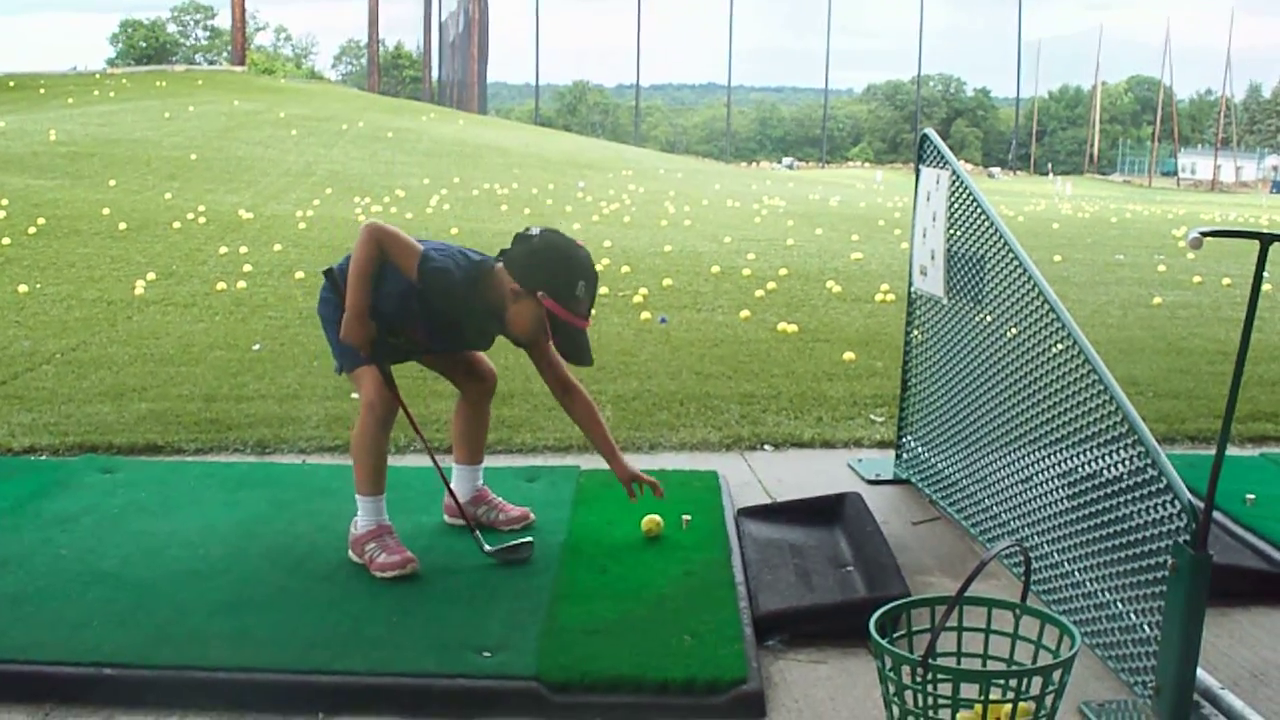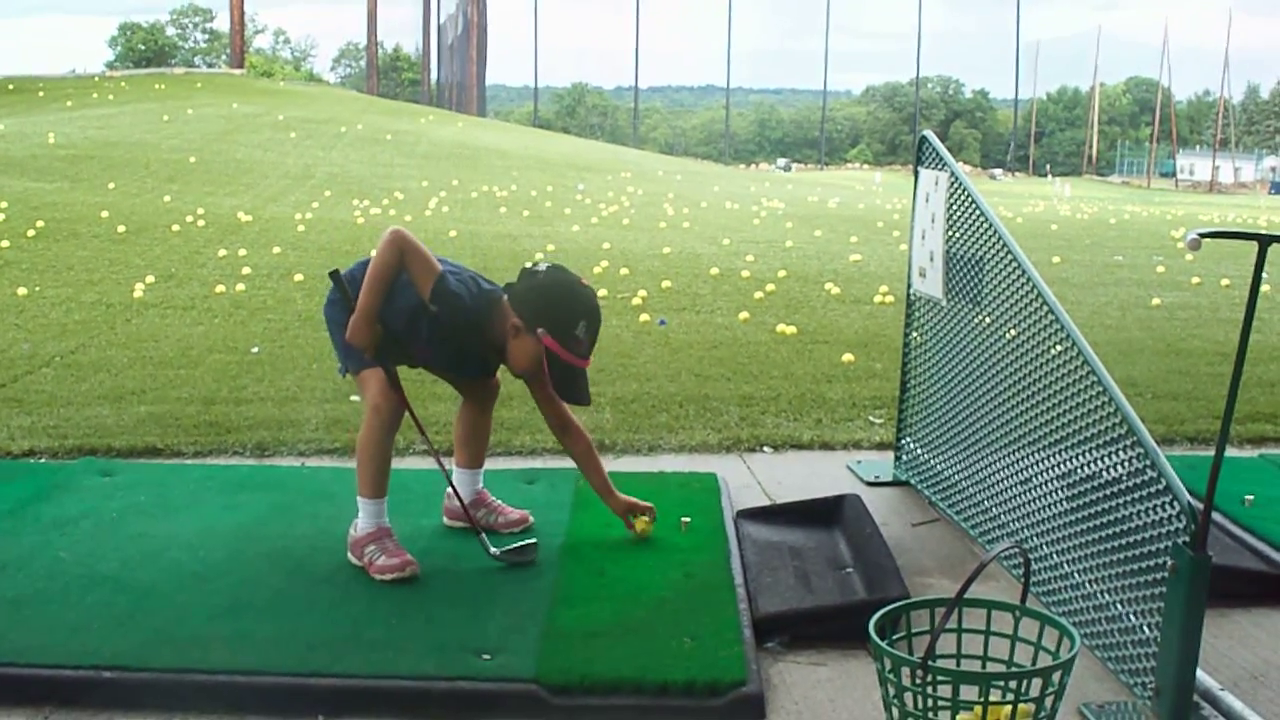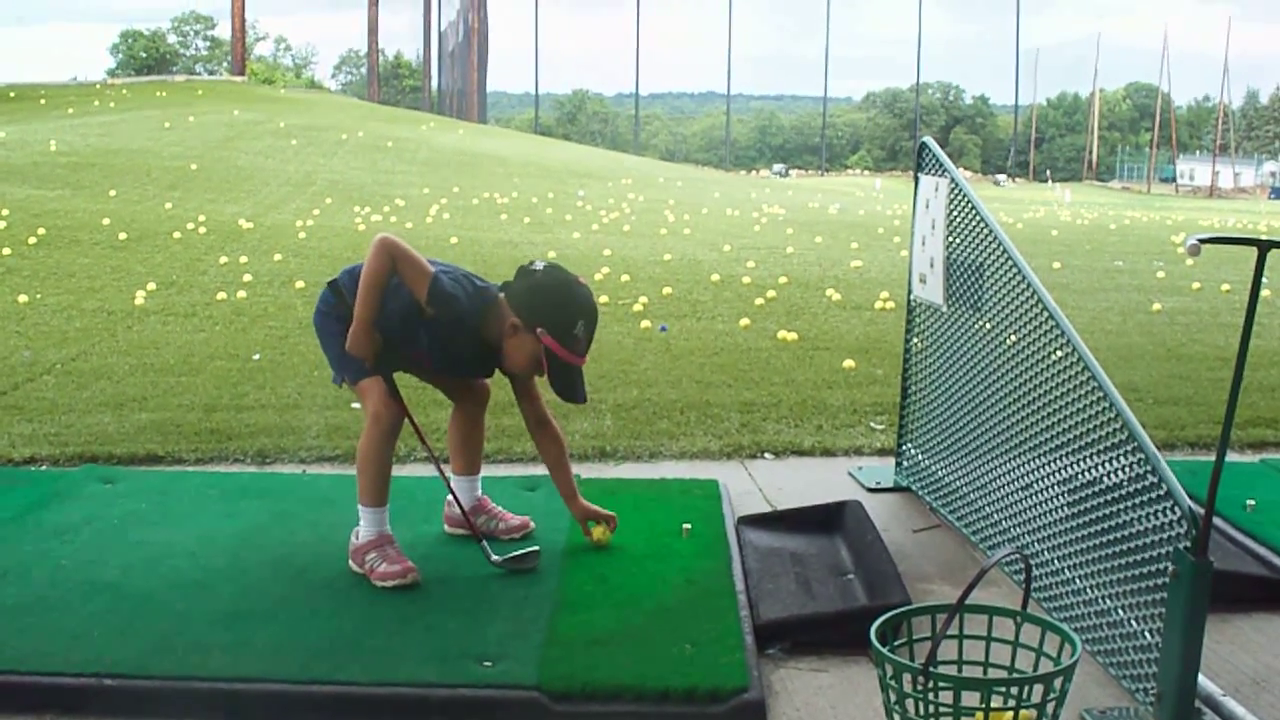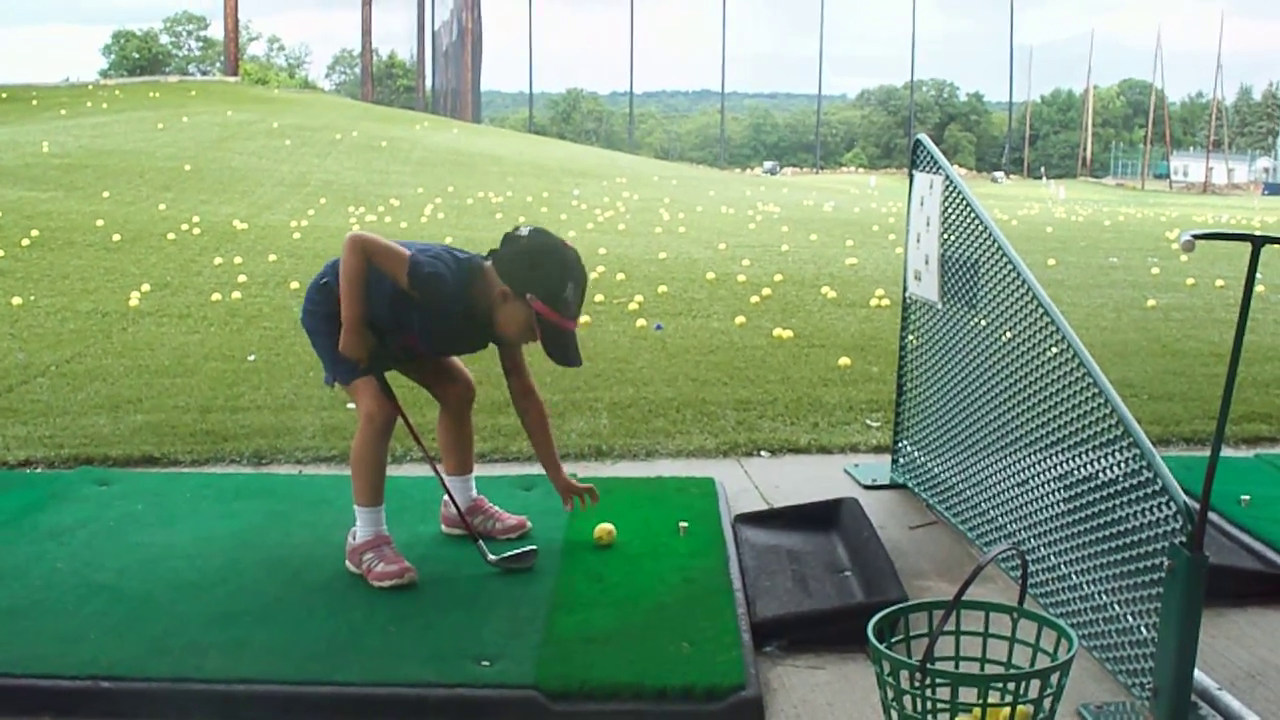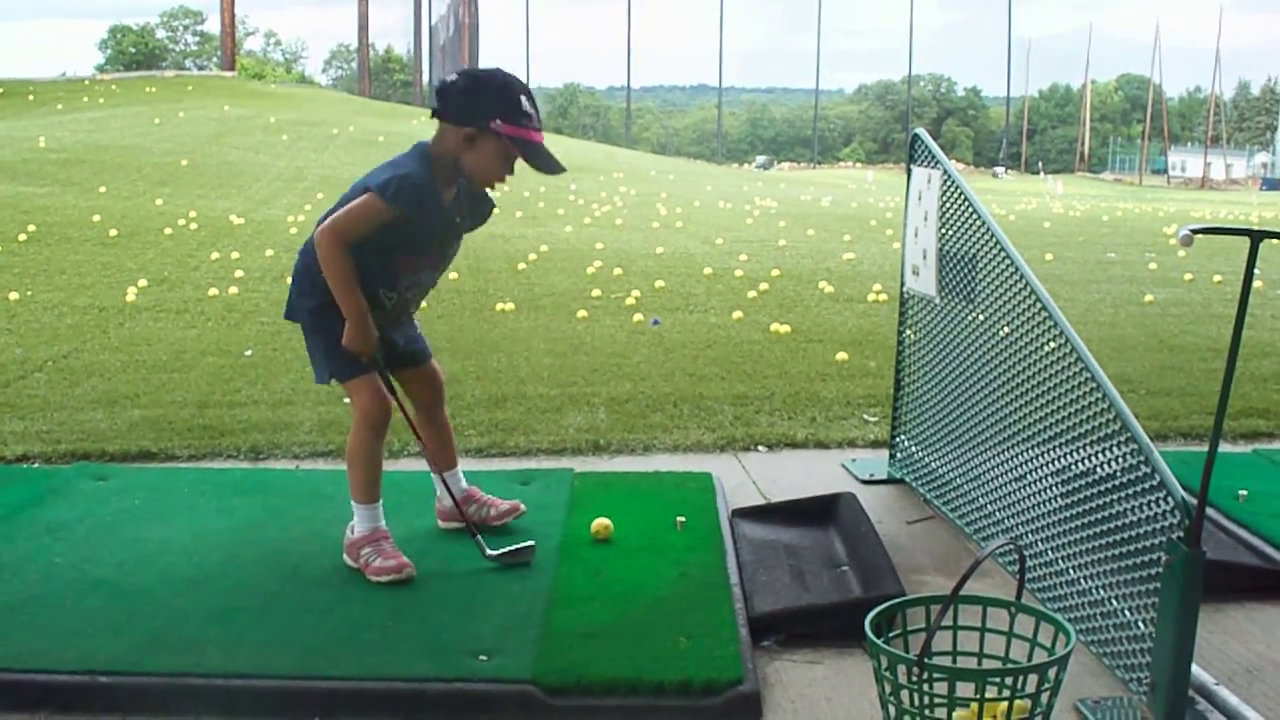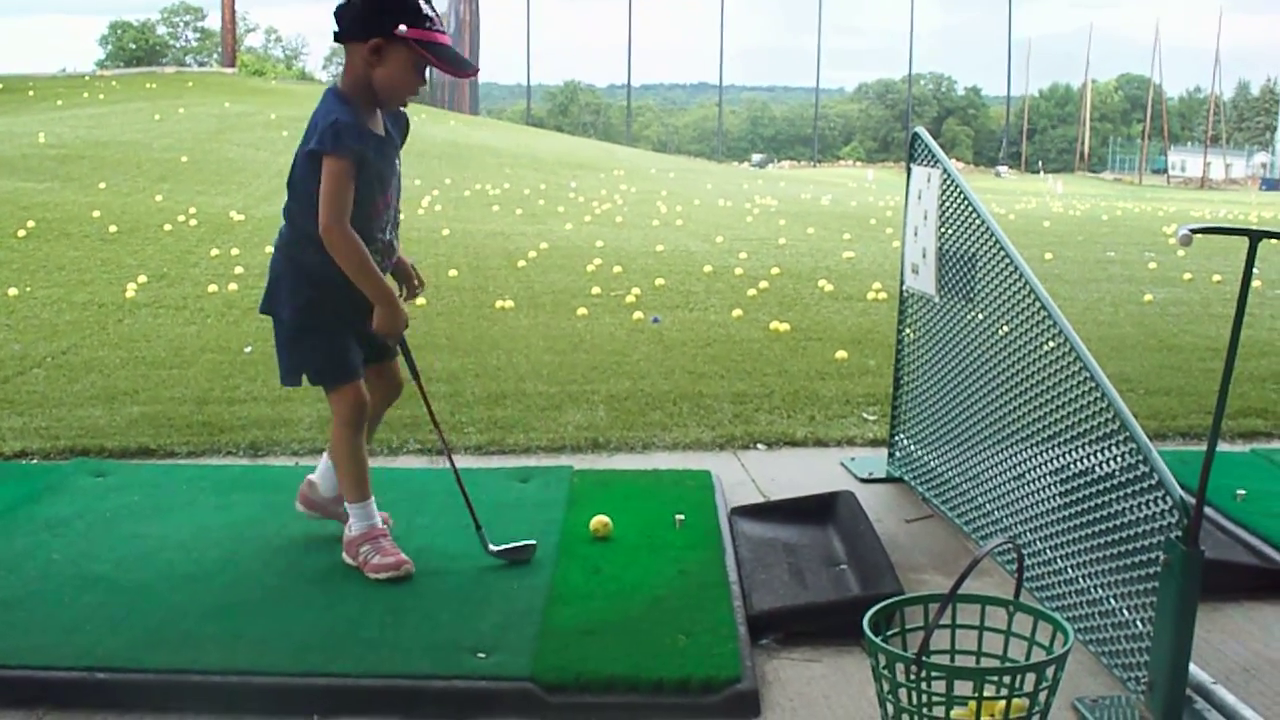
dt=0.3s
person 1, frame 1
left shoulder: (517, 312)
right shoulder: (449, 279)
left elbow: (567, 389)
right elbow: (371, 232)
left wrist: (619, 464)
right wrist: (356, 315)
left hip: (408, 311)
right hip: (349, 299)
left knee: (480, 379)
right knee: (379, 396)
left ankle: (466, 495)
right ankle: (367, 528)
person 1, frame 2
left shoulder: (516, 341)
right shoulder: (459, 305)
left elbow: (564, 426)
right elbow: (396, 238)
left wrist: (611, 496)
right wrist: (363, 318)
left hip: (410, 315)
right hip: (358, 304)
left knee: (483, 388)
right knee: (384, 400)
left ankle: (466, 497)
right ankle: (368, 530)
person 1, frame 3
left shoulder: (509, 341)
right shoulder: (456, 305)
left elbow: (541, 425)
right elbow: (383, 246)
left wrist: (574, 501)
right wrist: (362, 327)
left hip: (401, 321)
right hip: (347, 313)
left knee: (473, 392)
right knee: (385, 408)
left ankle: (466, 504)
right ankle: (369, 538)
person 1, frame 4
left shoulder: (497, 313)
right shoulder: (441, 281)
left elbow: (524, 393)
right elbow: (355, 243)
left wrist: (558, 476)
right wrist: (352, 328)
left hip: (391, 317)
right hip: (336, 308)
left knee: (458, 389)
right knee: (378, 408)
left ankle: (463, 504)
right ankle: (366, 538)
person 1, frame 5
left shoulder: (463, 196)
right shoulder: (408, 184)
right elbow: (328, 240)
left wrist: (396, 318)
right wrist: (356, 321)
left hip: (384, 300)
right hip: (329, 297)
left knee: (428, 385)
right knee: (373, 404)
left ankle: (457, 500)
right ankle: (365, 533)
person 1, frame 6
left shoulder: (385, 119)
right shoulder: (339, 127)
right elbow: (332, 228)
left wrist: (395, 257)
right wrist: (384, 300)
left hip: (353, 285)
right hip: (313, 290)
left knee: (385, 382)
right knee: (350, 402)
left ankle: (324, 486)
right ankle: (363, 530)
